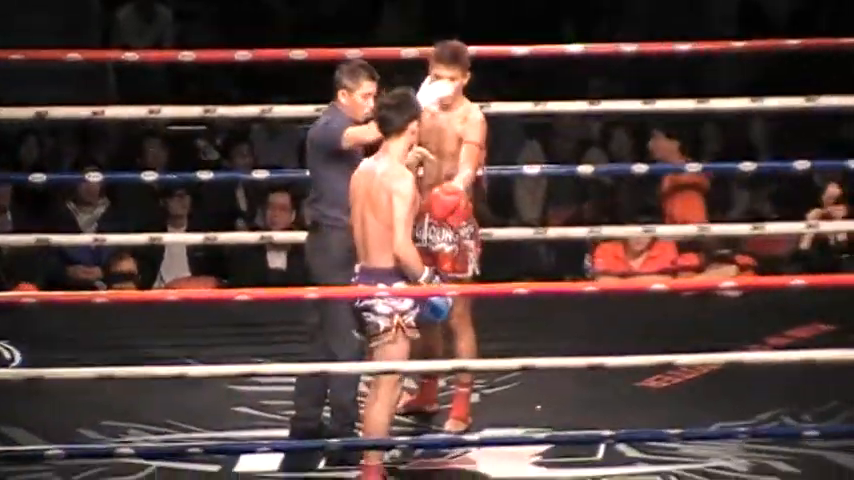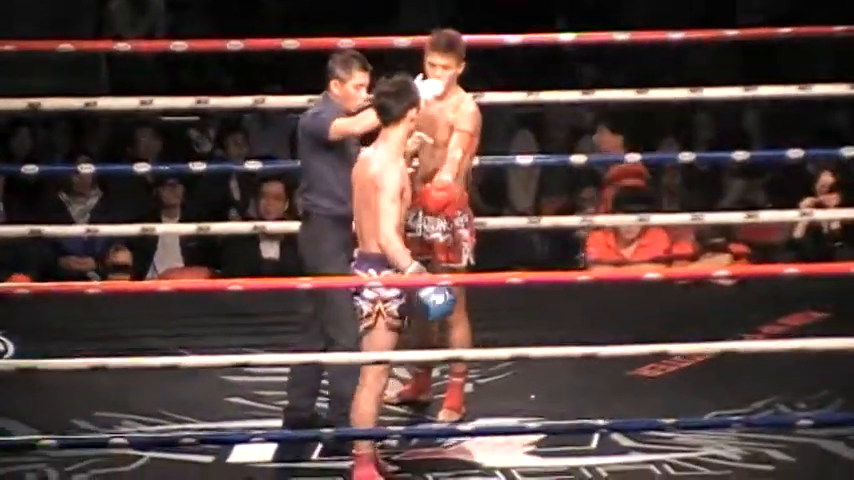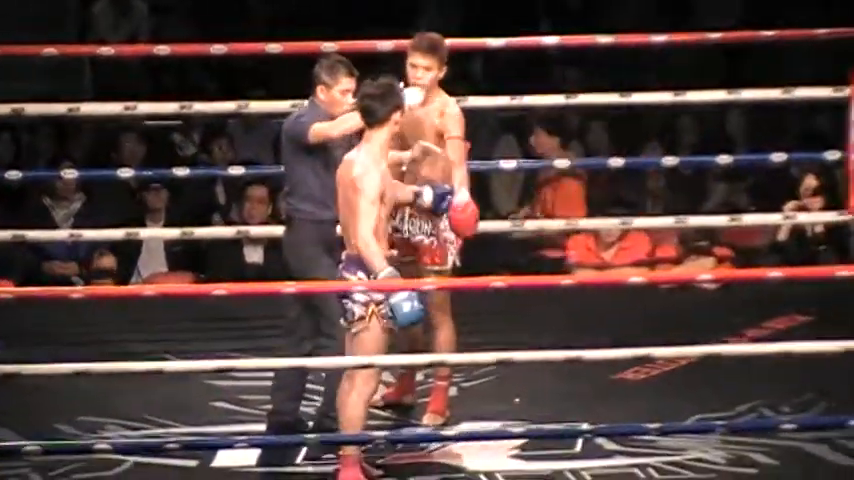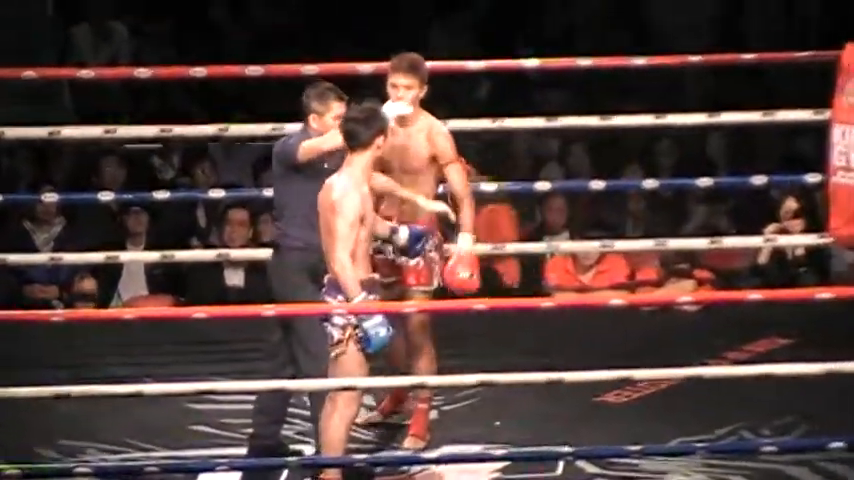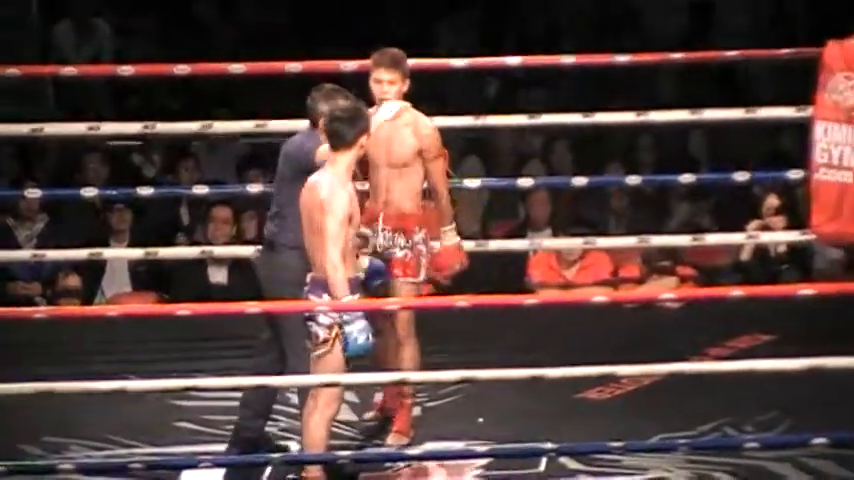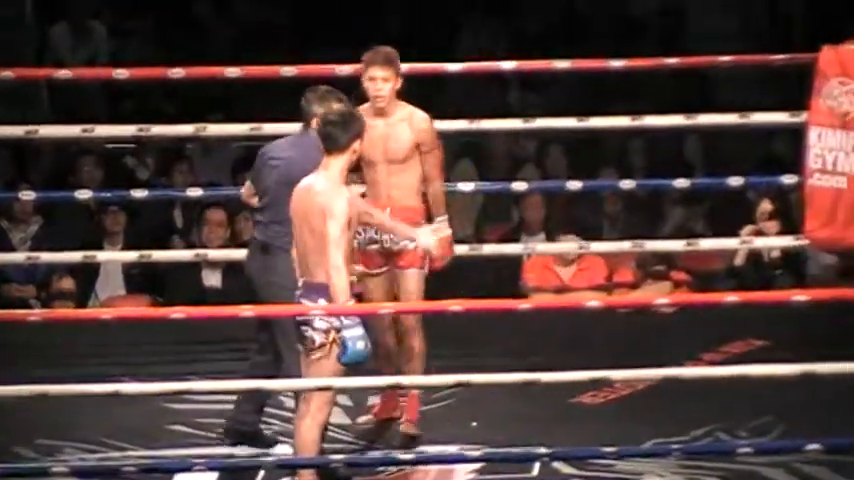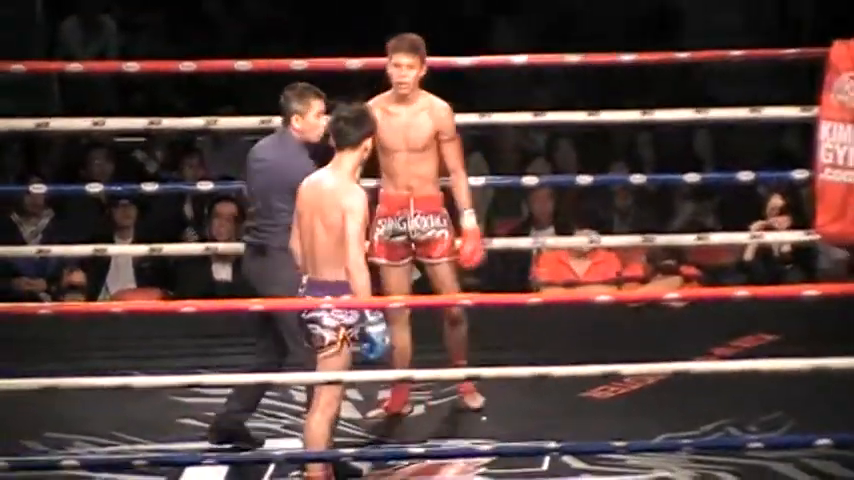
dt=0.2s
person 1, frame 1
left shoulder: (472, 119)
right shoulder: (423, 113)
left elbow: (467, 166)
left wrist: (457, 186)
left hip: (455, 225)
right hip: (422, 220)
left knee: (458, 317)
left ankle: (462, 404)
right ankle: (427, 392)
person 1, frame 2
left shoulder: (466, 109)
right shoulder: (418, 101)
left elbow: (456, 155)
left wrist: (445, 179)
left hip: (450, 215)
right hip: (417, 210)
left knee: (453, 306)
left ankle: (456, 394)
right ankle: (421, 381)
person 1, frame 3
left shoulder: (448, 112)
right shoulder: (402, 104)
left elbow: (457, 160)
left wrist: (461, 197)
left hip: (434, 218)
right hip: (403, 213)
left knee: (437, 310)
left ankle: (440, 397)
right ankle: (405, 384)
person 1, frame 4
left shoulder: (435, 133)
left elbow: (462, 192)
left wrist: (465, 242)
left knee: (418, 330)
left ankle: (421, 419)
right ankle: (397, 395)
person 1, frame 5
left shoulder: (421, 128)
left elbow: (440, 188)
left wrist: (449, 237)
left hip: (407, 230)
right hip: (371, 226)
left knee: (402, 326)
right knee: (379, 320)
left ankle: (404, 415)
right ankle: (392, 393)
person 1, frame 6
left shoulder: (418, 122)
left elbow: (434, 179)
left wrist: (441, 226)
left hip: (409, 223)
right hip: (370, 224)
left knee: (409, 319)
right knee: (378, 321)
left ankle: (411, 407)
right ankle: (389, 399)
person 1, frame 7
left shoulder: (438, 111)
right shoulder: (372, 111)
left elbow: (456, 171)
left wrist: (470, 223)
left hip: (430, 212)
right hip: (389, 214)
left knee: (453, 306)
right knee: (396, 312)
left ankle: (463, 380)
right ankle: (399, 395)
person 2, frame 1
left shoulder: (348, 130)
right shoulder: (326, 129)
right elbow: (367, 135)
left hip: (343, 240)
right hip: (332, 241)
left knee: (327, 336)
right knee: (345, 340)
left ankle: (307, 422)
right ankle: (343, 437)
person 2, frame 2
left shoulder: (343, 119)
right shoulder: (315, 119)
left elbow: (357, 164)
right elbow: (356, 126)
left hip: (338, 230)
right hip: (324, 231)
left knee: (319, 326)
right knee: (344, 329)
left ankle: (300, 412)
right ankle: (342, 424)
person 2, frame 3
left shoulder: (334, 125)
right shoulder: (298, 124)
right elbow: (334, 131)
left hip: (325, 234)
right hip: (309, 235)
left knee: (303, 329)
right knee: (339, 328)
left ankle: (283, 416)
right ankle: (333, 421)
person 2, frame 4
left shoulder: (334, 154)
right shoulder: (288, 149)
left elbow: (368, 178)
right elbow: (321, 146)
left wrist: (419, 200)
left hip: (312, 260)
right hip: (293, 262)
left knee: (289, 354)
right knee: (318, 356)
left ankle: (263, 438)
person 2, frame 5
left shoulder: (309, 148)
right shoulder: (301, 147)
right elbow: (330, 153)
left hip: (288, 260)
right hip: (286, 262)
left knee: (275, 350)
right knee: (304, 355)
left ankle: (247, 434)
person 2, frame 6
left shoulder: (271, 150)
right shoulder: (312, 161)
left elbow: (248, 195)
right elbow: (360, 210)
right wrist: (411, 234)
left hip: (263, 257)
right hip: (278, 263)
left knee: (269, 346)
right knee: (298, 355)
left ankle: (242, 423)
person 2, frame 7
left shoulder: (259, 150)
right shoulder: (297, 163)
left hip: (258, 258)
right hip: (281, 263)
left knee: (272, 349)
right knee: (309, 353)
left ankle: (229, 423)
person 3, frame 1
left shoulder: (363, 170)
right shoulder: (401, 177)
right elbow: (402, 248)
right wrist: (430, 282)
left hip: (365, 281)
right hip: (390, 287)
left knee: (380, 385)
right knee: (387, 391)
person 3, frame 2
left shoulder: (368, 156)
right shoulder: (390, 166)
right elbow: (386, 235)
left wrist: (410, 185)
right wrist: (422, 279)
left hip: (367, 266)
right hip: (382, 273)
left knee: (373, 373)
right knee: (374, 377)
person 3, frame 3
left shoulder: (355, 159)
right shoulder: (370, 167)
right elbow: (364, 237)
left wrist: (424, 195)
right wrist: (394, 286)
left hip: (355, 272)
right hip: (368, 276)
left knee: (353, 375)
right knee: (365, 378)
person 3, frame 4
left shoulder: (337, 182)
right shoulder: (351, 191)
right elbow: (341, 260)
left wrist: (400, 233)
right wrist: (367, 311)
left hip: (341, 295)
right hip: (351, 298)
left knee: (336, 397)
right knee: (346, 400)
person 3, frame 5
left shoulder: (316, 182)
right shoulder: (339, 189)
right elbow: (332, 260)
left wrist: (360, 262)
right wrist: (351, 315)
left hip: (321, 293)
right hip: (333, 297)
left knee: (317, 395)
right knee: (328, 401)
person 3, frame 6
left shoulder: (303, 188)
right shoulder: (337, 195)
right elbow: (336, 265)
right wrist: (350, 322)
left hip: (307, 296)
right hip: (327, 302)
left knee: (310, 401)
right knee: (319, 406)
person 3, frame 7
left shoulder: (309, 184)
right shoulder: (353, 193)
right elbow: (355, 264)
right wrist: (372, 317)
left hip: (311, 293)
right hip: (337, 299)
left knee: (323, 396)
right knee: (327, 400)
